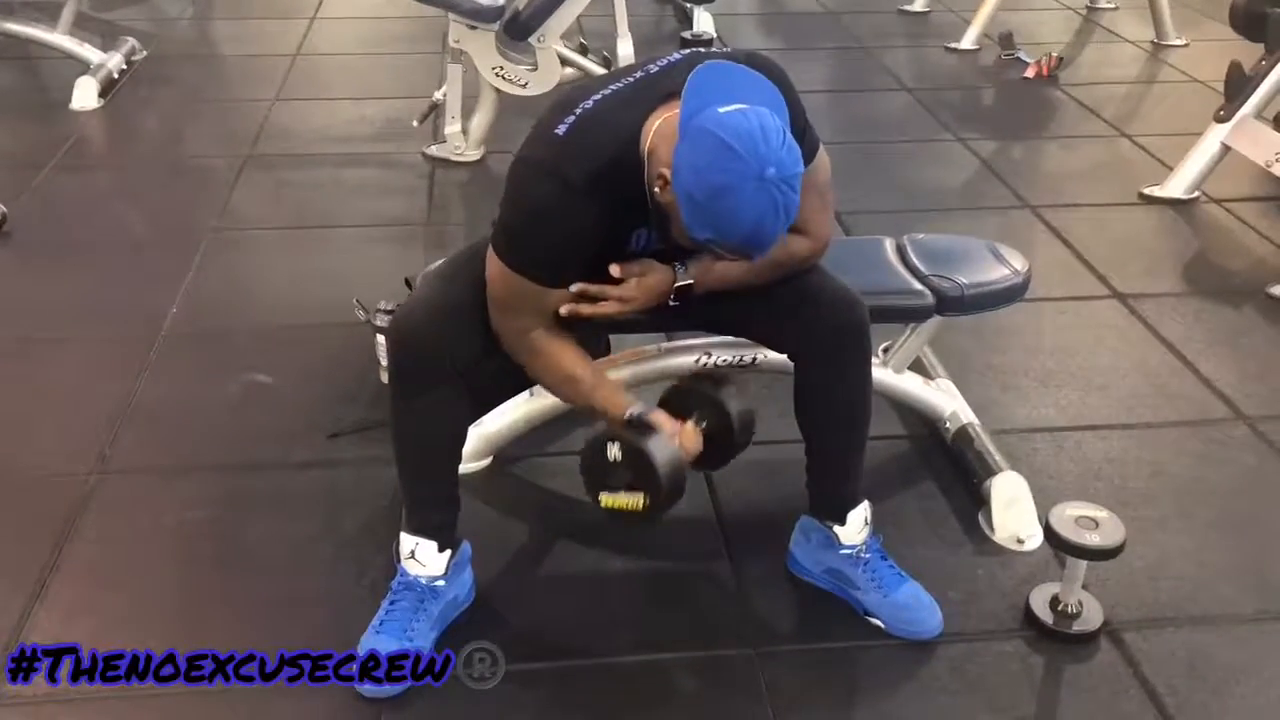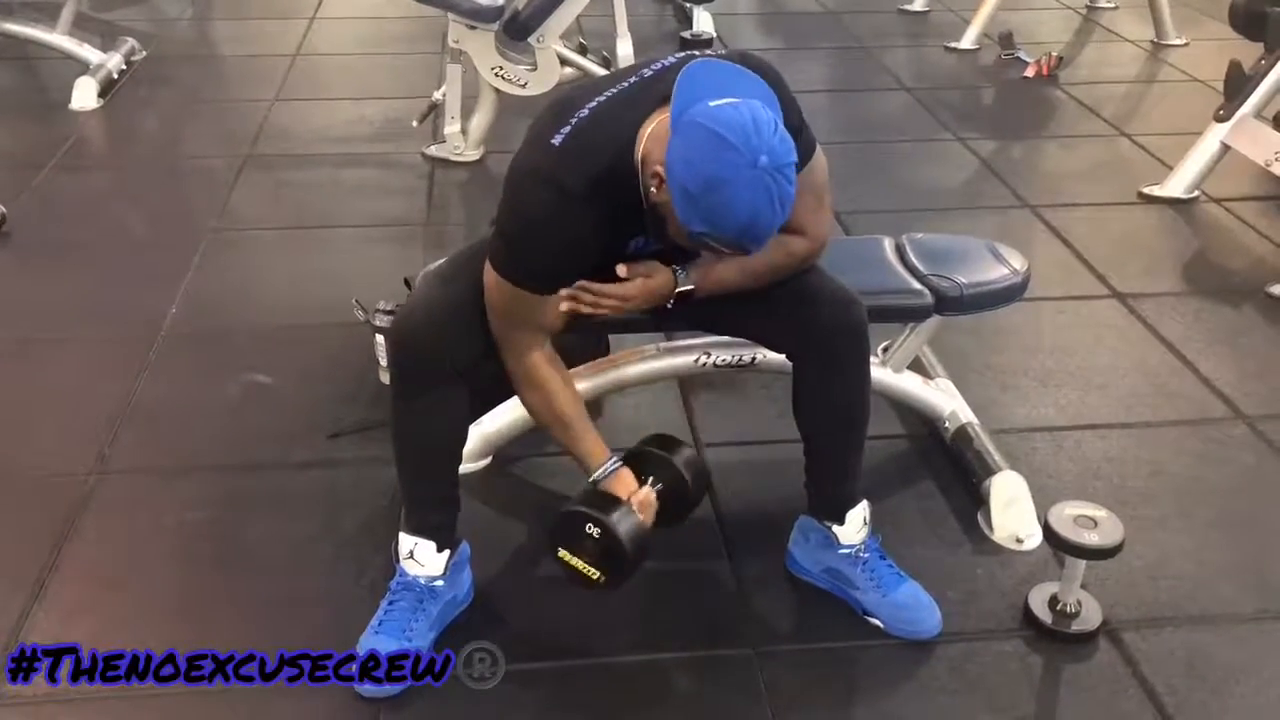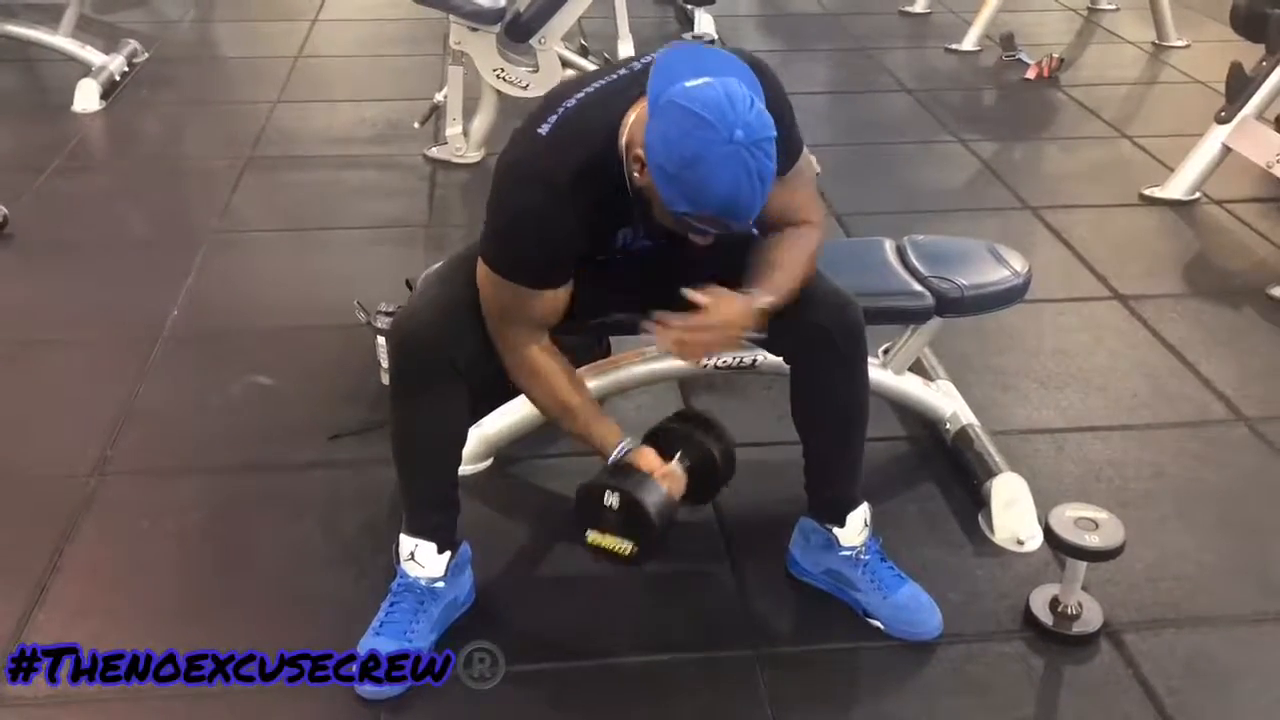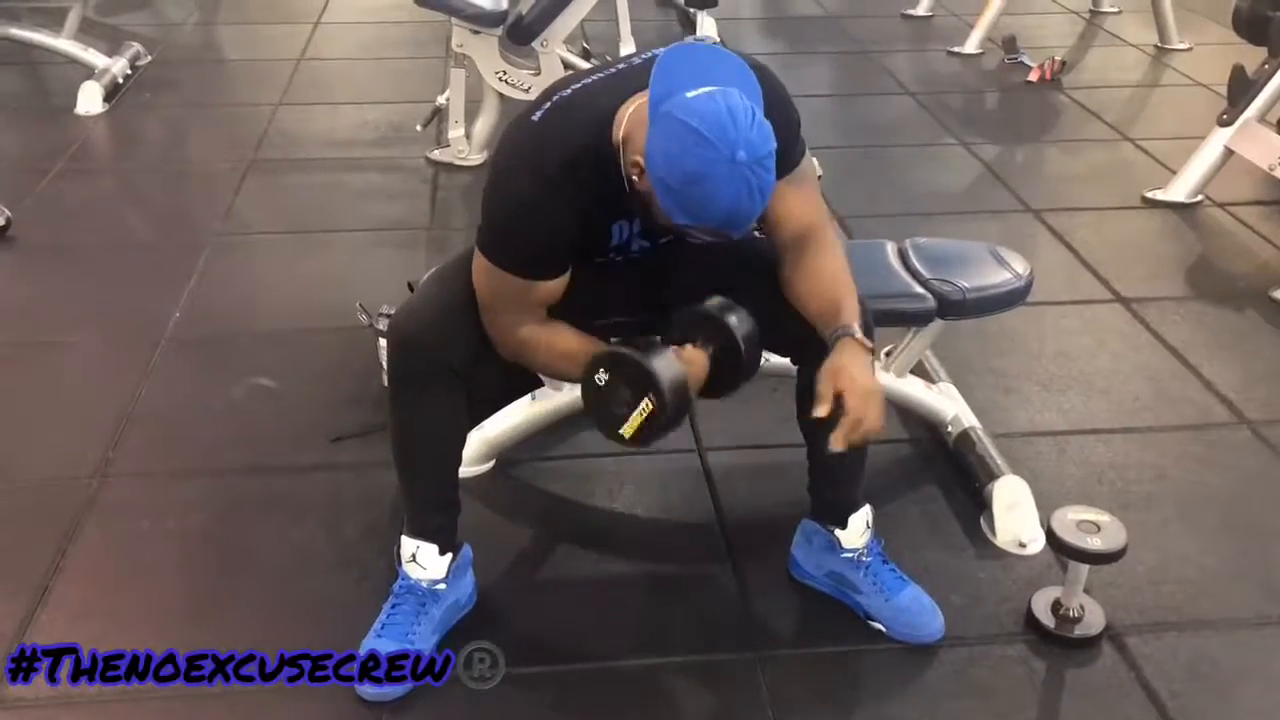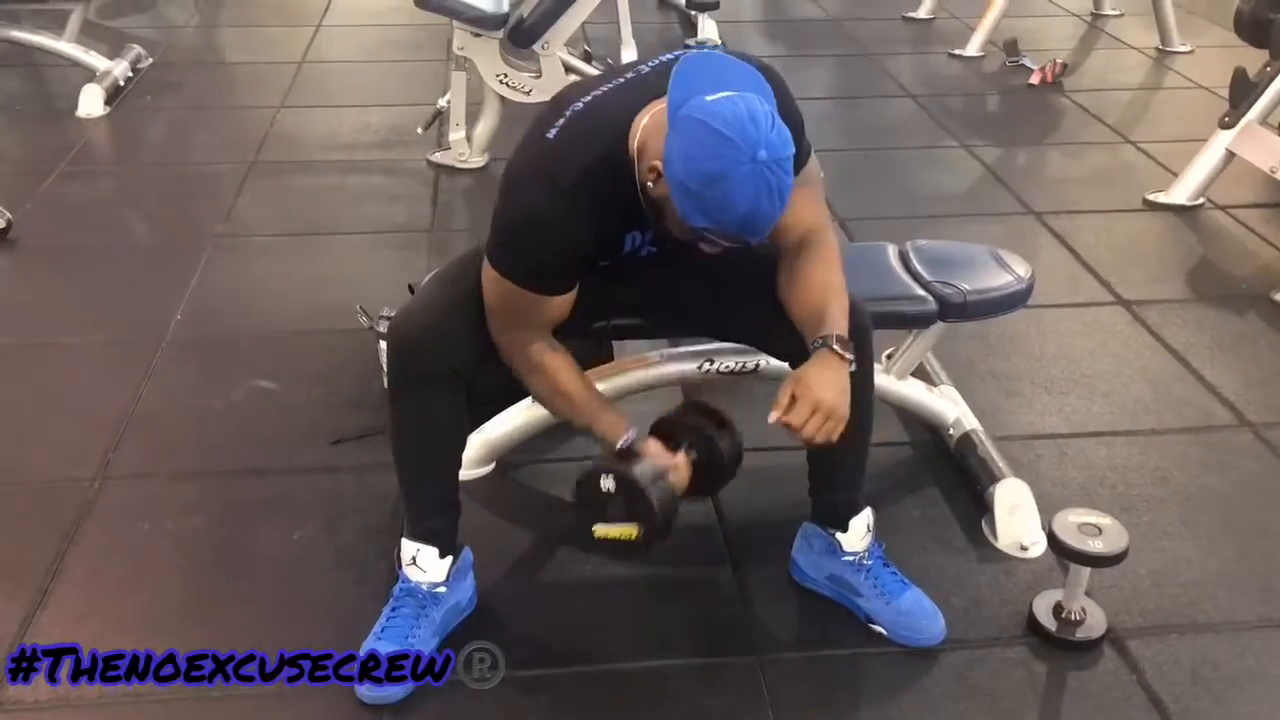
dt=0.3s
person 1, frame 1
left shoulder: (761, 107)
right shoulder: (559, 175)
left elbow: (810, 236)
right elbow: (525, 328)
left wrist: (680, 279)
right wrist: (641, 419)
left hip: (677, 271)
right hip: (561, 266)
left knee: (838, 320)
right knee: (422, 336)
left ankle: (837, 538)
right ankle: (431, 564)
person 1, frame 2
left shoulder: (758, 103)
right shoulder: (555, 185)
left elbow: (807, 234)
right elbow: (525, 345)
left wrist: (681, 282)
right wrist: (608, 473)
left hip: (675, 270)
right hip: (563, 264)
left knee: (836, 320)
right knee: (423, 336)
left ankle: (834, 536)
right ankle: (430, 565)
person 1, frame 3
left shoulder: (750, 100)
right shoulder: (543, 173)
left elbow: (799, 222)
right elbow: (521, 340)
left wrist: (758, 303)
right wrist: (620, 452)
left hip: (681, 265)
right hip: (559, 269)
left knee: (828, 320)
right knee: (422, 339)
left ankle: (836, 538)
right ankle: (430, 564)
person 1, frame 4
left shoulder: (752, 105)
right shoulder: (539, 164)
left elbow: (806, 233)
right elbow: (513, 325)
left wrist: (850, 338)
left hip: (677, 262)
right hip: (560, 271)
left knee: (828, 324)
right knee: (421, 340)
left ankle: (838, 540)
right ankle: (433, 566)
person 1, frame 5
left shoulder: (759, 107)
right shoulder: (552, 181)
left elbow: (808, 237)
right elbow: (524, 339)
left wrist: (830, 351)
right wrist: (630, 444)
left hip: (675, 262)
right hip: (564, 271)
left knee: (844, 325)
right knee: (420, 341)
left ankle: (838, 544)
right ankle: (432, 570)
